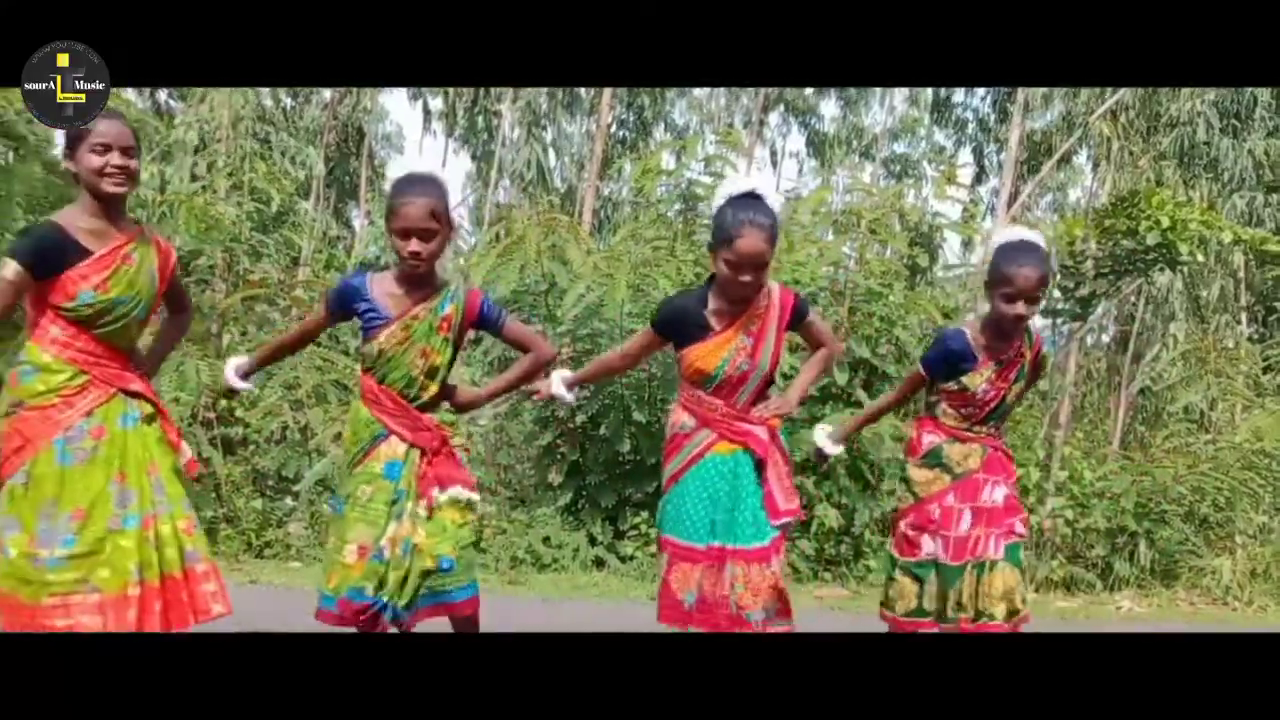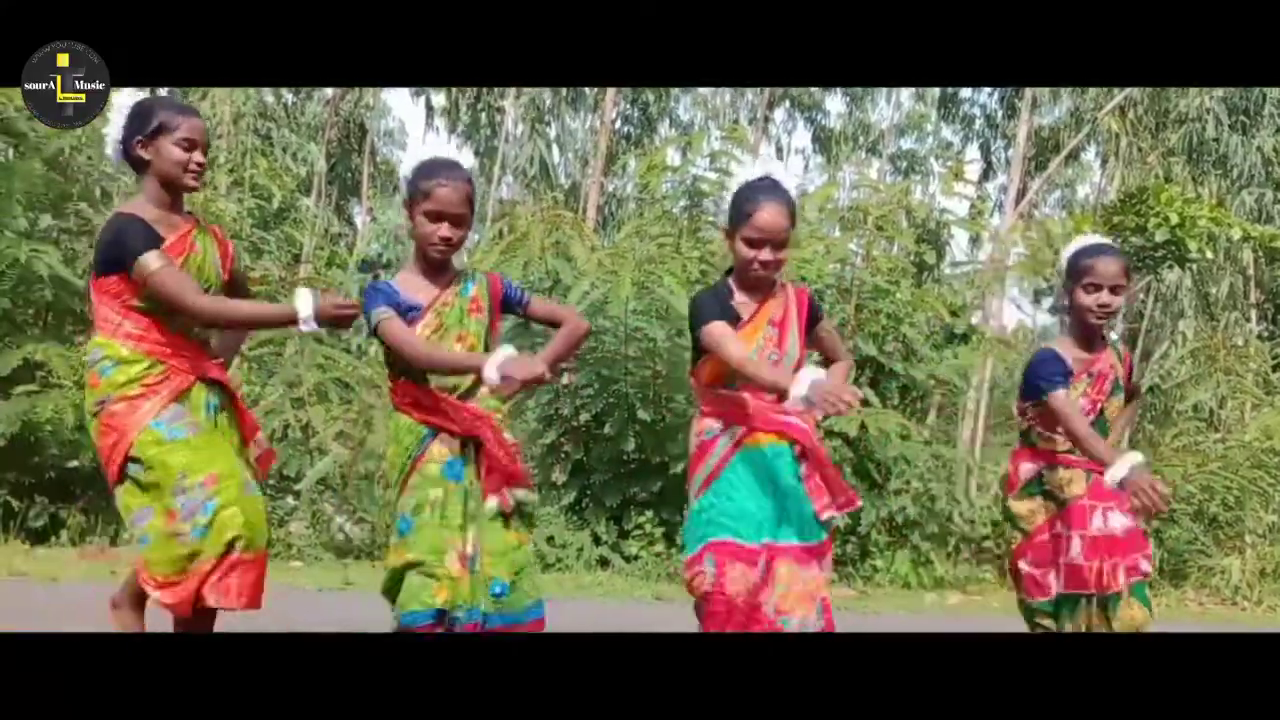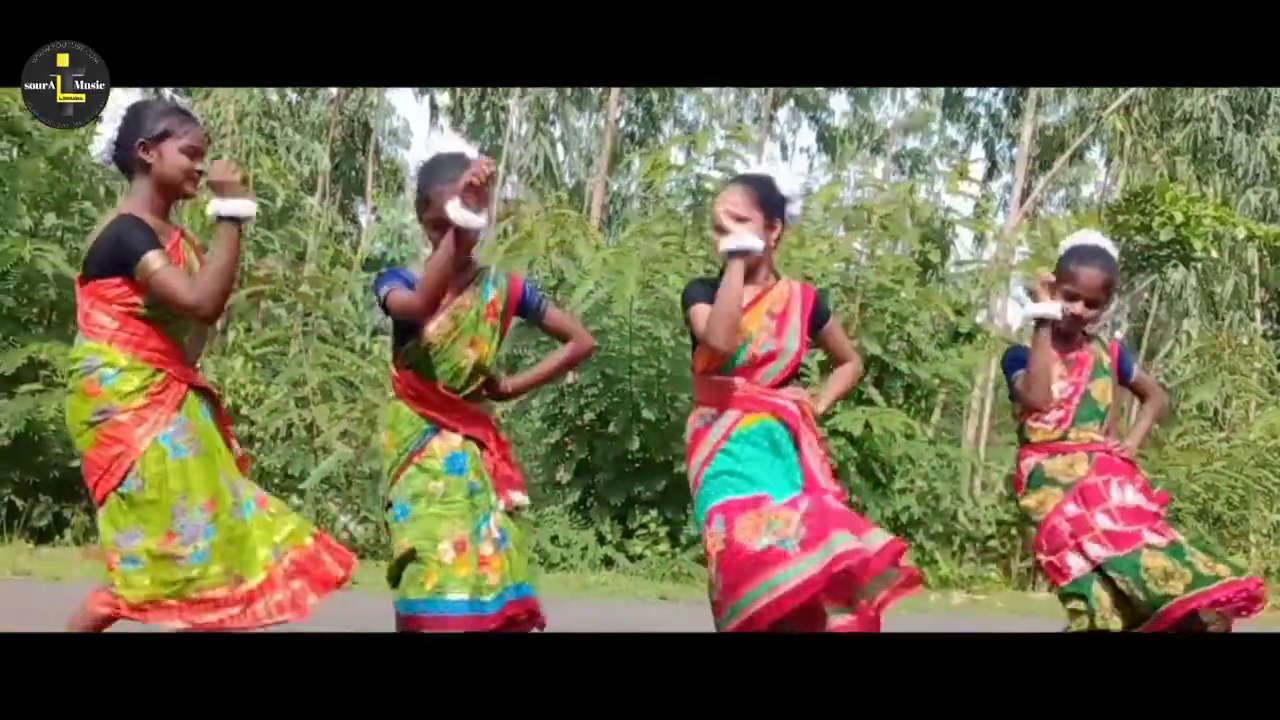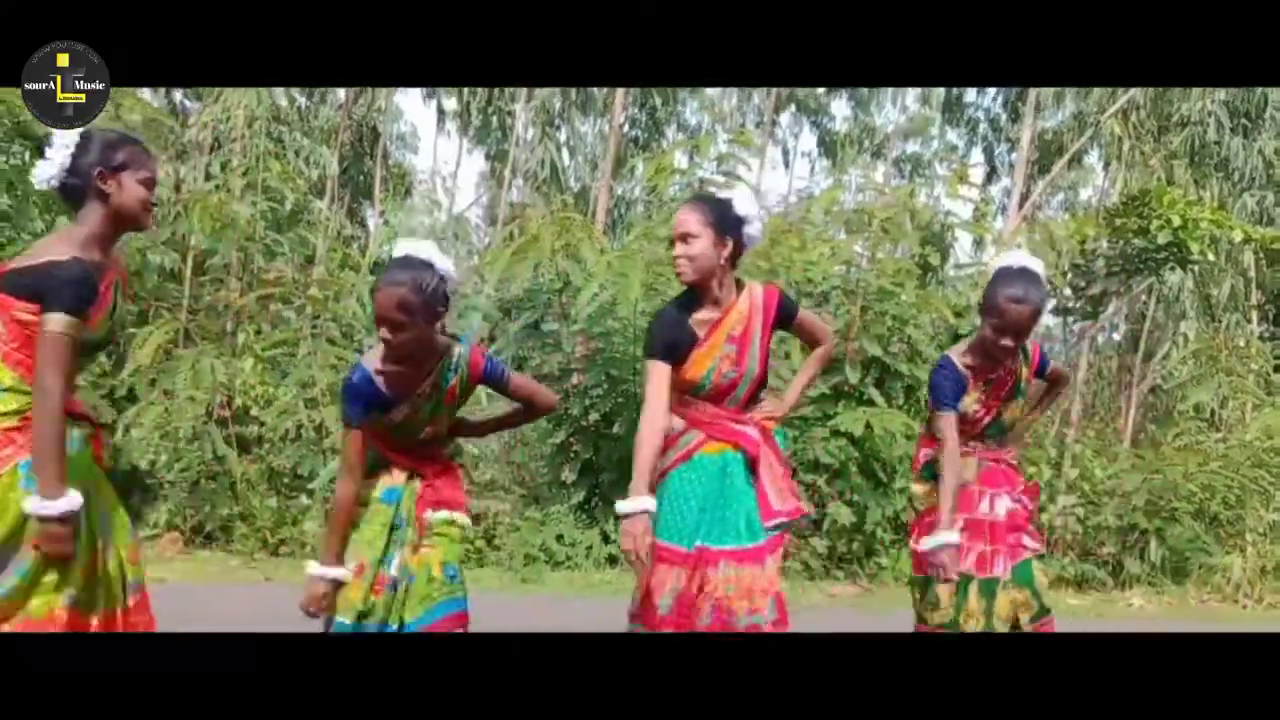
dt=0.4s
person 1, frame 1
left shoulder: (150, 246)
right shoulder: (50, 239)
left elbow: (180, 310)
left hip: (123, 407)
right hip: (57, 405)
left knee: (142, 538)
right knee: (55, 547)
person 1, frame 2
left shoulder: (201, 234)
right shoulder: (127, 229)
left elbow: (242, 297)
right elbow: (199, 307)
left wrist: (220, 355)
right wrist: (304, 311)
left hip: (193, 393)
right hip: (138, 393)
right knee: (203, 509)
right ankle: (130, 597)
person 1, frame 3
left shoulder: (169, 233)
right shoulder: (124, 231)
left elbow: (194, 321)
right elbow: (201, 304)
left wrist: (187, 371)
right wrist: (229, 215)
left hip: (168, 400)
right hip: (125, 404)
left knee: (201, 534)
right knee: (164, 541)
right ankle: (88, 624)
person 1, frame 4
left shoulder: (103, 265)
right shoulder: (70, 272)
right elbow: (48, 386)
right wrist: (54, 500)
left hip: (49, 422)
left knee: (91, 539)
person 2, frame 1
left shoulder: (465, 302)
right shoulder: (361, 290)
left elbow: (541, 351)
right elbow: (302, 334)
left wrist: (480, 394)
right wrist: (246, 367)
left hip: (426, 448)
right hip: (372, 446)
left knee: (441, 560)
right knee: (361, 576)
person 2, frame 2
left shoulder: (489, 287)
right shoulder: (384, 294)
left elbow: (575, 324)
right elbow: (415, 351)
left wrist: (514, 380)
right wrist: (495, 364)
left hip: (482, 450)
right hip: (423, 451)
left knee: (491, 588)
right knee: (432, 598)
person 2, frame 3
left shoulder: (502, 284)
right shoulder: (398, 281)
left elbow: (580, 342)
right elbow: (418, 307)
left wrist: (513, 386)
right wrist: (458, 219)
left hip: (479, 446)
right hip: (422, 446)
left knee: (493, 577)
right knee: (433, 576)
person 2, frame 4
left shoulder: (467, 362)
right shoulder: (365, 379)
left elbow: (546, 402)
right elbow: (348, 482)
left wrist: (473, 429)
right wrist: (326, 568)
left hip: (436, 480)
right hip: (378, 480)
left knee: (440, 601)
right knee: (361, 589)
person 3, frame 1
left shoulder: (785, 304)
right shoulder: (683, 310)
left elbow: (829, 346)
right elbow: (625, 355)
left wrist: (792, 397)
right wrist: (567, 381)
left hip: (751, 458)
right hip: (698, 454)
left knee: (751, 578)
right knee: (693, 577)
person 3, frame 2
left shoulder: (799, 304)
right shoulder: (709, 304)
left elbow: (840, 359)
right elbow: (742, 362)
left wrist: (815, 409)
right wrist: (807, 388)
left hip: (785, 459)
right hip: (729, 457)
left knee: (796, 593)
right knee: (729, 584)
person 3, frame 3
left shoulder: (803, 298)
right shoulder: (701, 294)
left elbow: (848, 362)
right elbow: (719, 341)
left wrist: (818, 402)
right wrist: (737, 253)
left hip: (783, 443)
right hip: (725, 442)
right knee: (744, 535)
person 3, frame 4
left shoulder: (767, 304)
right shoulder: (670, 324)
left elbow: (825, 342)
right elbow: (655, 413)
left wrist: (786, 400)
right wrist: (637, 505)
left hip: (750, 461)
right hip: (692, 463)
left knee: (750, 594)
right knee: (673, 593)
person 4, frame 1
left shoulder: (1030, 342)
right shoulder: (955, 344)
right elbow: (899, 396)
right wrist: (841, 434)
left hip: (992, 473)
right hip: (940, 473)
left knee: (997, 590)
right knee: (920, 590)
person 4, frame 2
left shoulder: (1118, 357)
right shoulder: (1048, 361)
right elbow: (1075, 426)
left wrist: (1109, 452)
right wrist: (1124, 469)
left hip: (1100, 498)
right hip: (1048, 497)
left knee: (1123, 612)
right knee: (1061, 614)
person 4, frame 3
left shoulder: (1107, 352)
right shoulder: (1020, 358)
left elbow: (1155, 396)
right elbow: (1036, 400)
left wrist: (1131, 443)
right wrist: (1044, 320)
left hip: (1111, 479)
right hip: (1058, 486)
person 4, frame 4
left shoulder: (1030, 357)
right shoulder: (950, 370)
left elbow: (1060, 381)
right elbow: (948, 452)
left wrist: (1019, 429)
right wrist: (944, 534)
left hip: (1001, 478)
right hip: (954, 480)
left knee: (1015, 590)
right knee: (948, 598)
